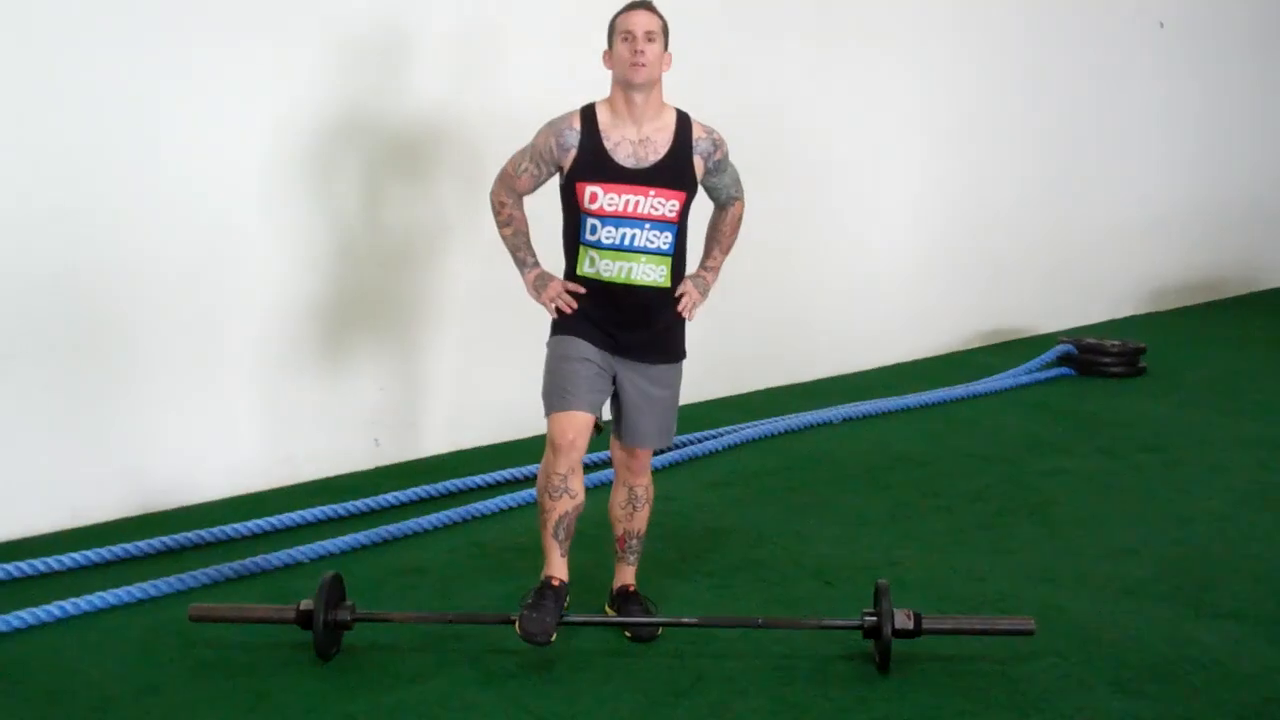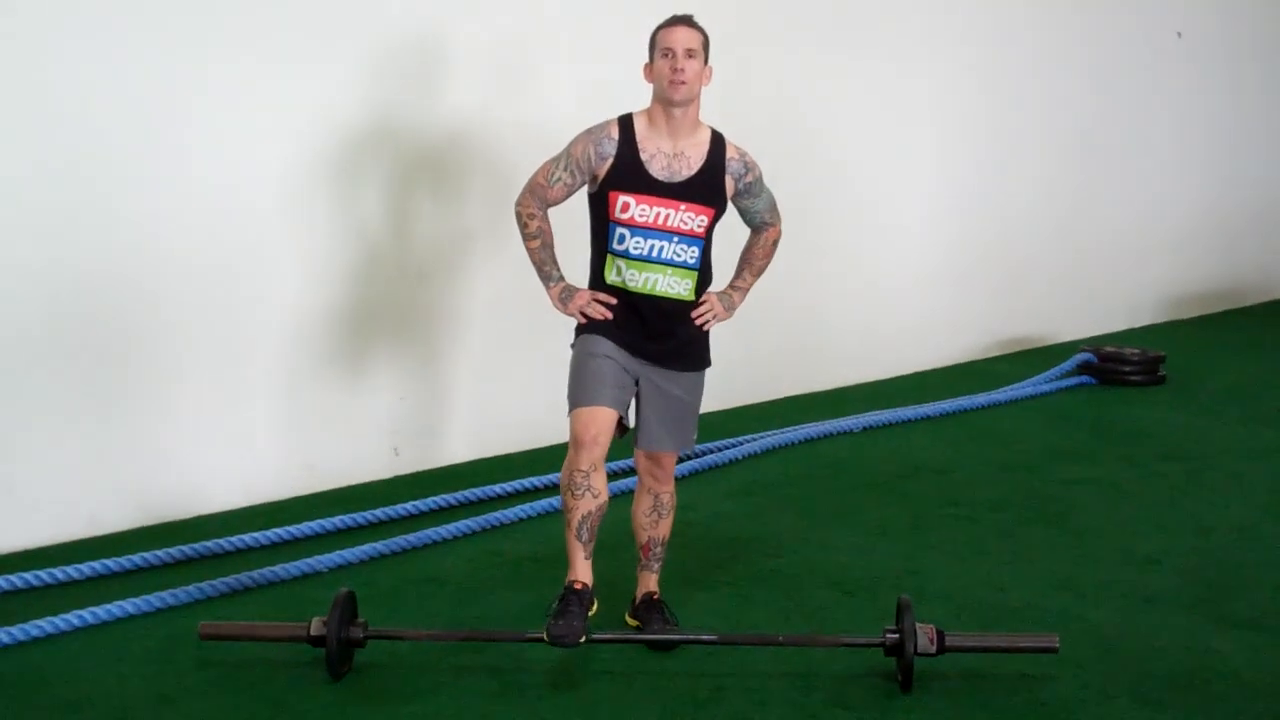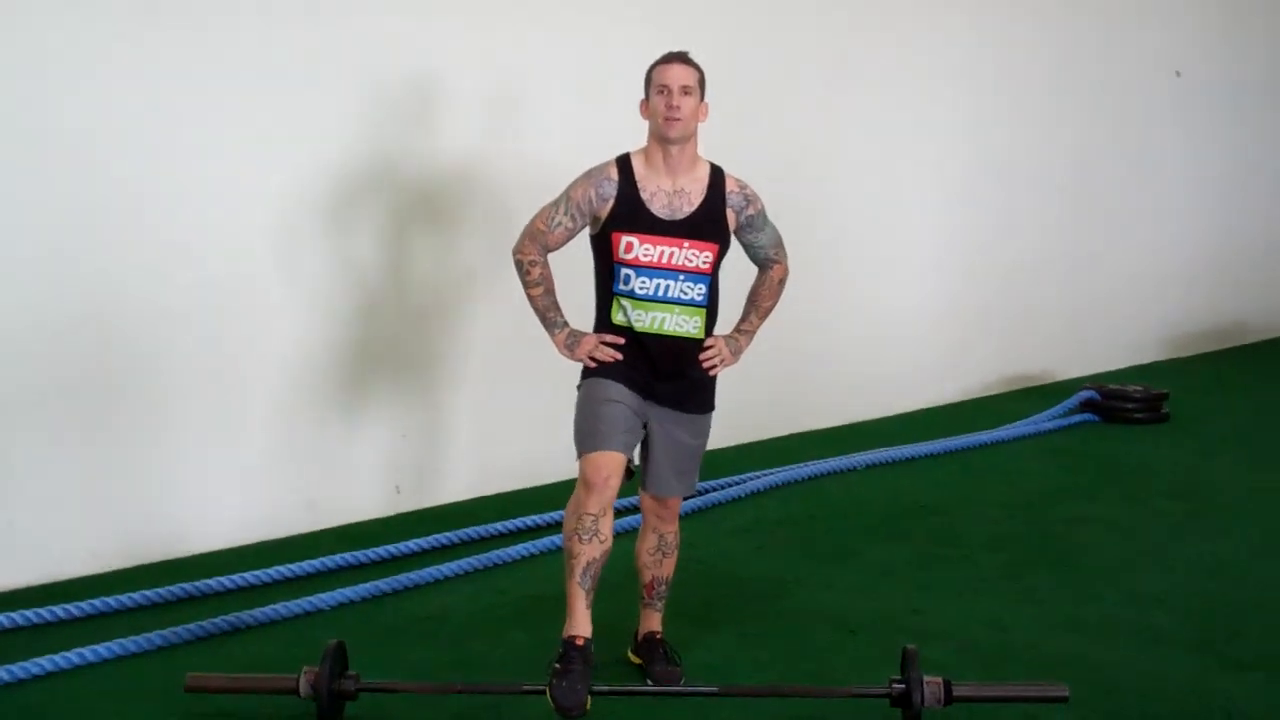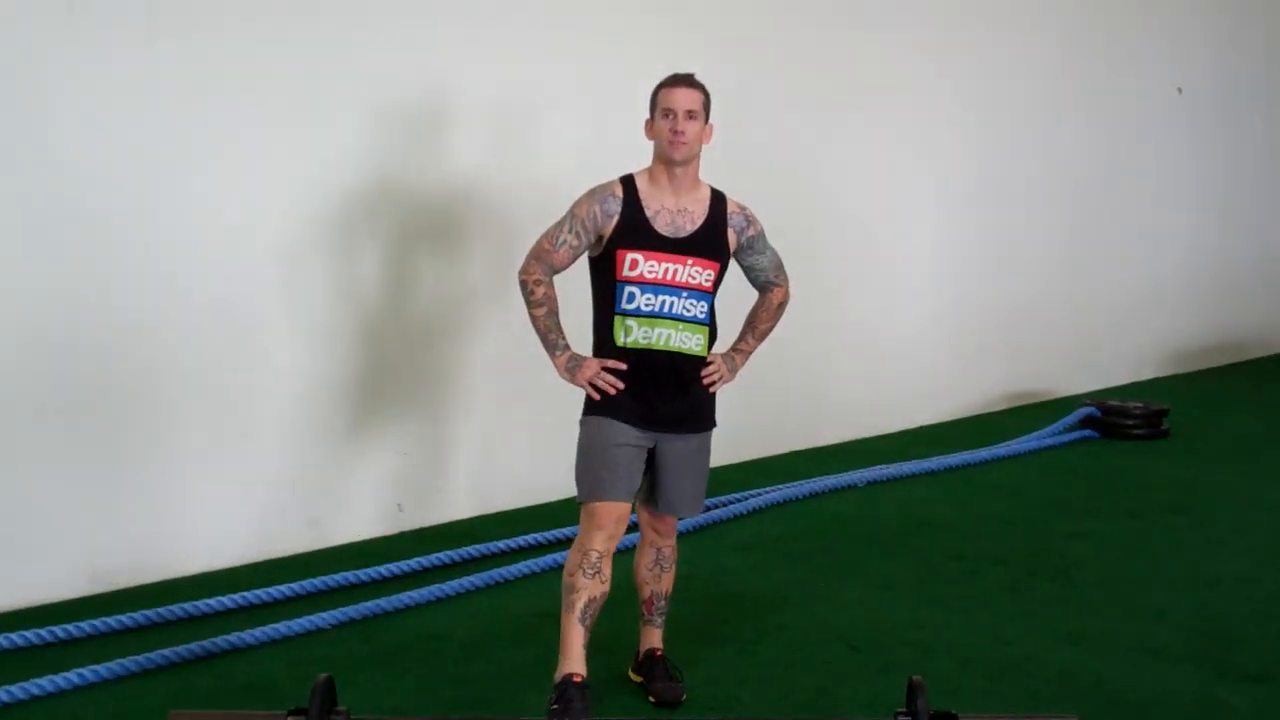
dt=0.7s
person 1, frame 1
left shoulder: (699, 141)
right shoulder: (567, 133)
left elbow: (731, 203)
right elbow: (505, 193)
left wrist: (706, 275)
right wrist: (533, 274)
left hip: (656, 335)
right hip: (583, 325)
left knee: (635, 461)
right knee: (566, 443)
left ankle: (626, 586)
right ankle: (554, 580)
person 1, frame 2
left shoulder: (731, 162)
right shoulder: (605, 142)
left elbow: (768, 226)
right elbow: (530, 202)
left wrist: (733, 296)
right wrist: (556, 287)
left hip: (680, 342)
right hip: (607, 329)
left knee: (658, 467)
right knee: (589, 440)
left ankle: (648, 595)
right ankle: (578, 584)
person 1, frame 3
left shoulder: (733, 195)
right shoulder: (605, 183)
left elbow: (775, 264)
right elbow: (529, 248)
left wrist: (740, 338)
right wrist: (562, 334)
left hip: (687, 382)
right hip: (615, 370)
left knee: (664, 507)
right knee: (597, 483)
left ankle: (650, 633)
right ankle: (577, 637)
person 1, frame 4
left shoulder: (732, 218)
right shoulder: (609, 202)
left elbow: (776, 287)
right elbow: (534, 270)
left wrist: (736, 357)
right wrist: (562, 357)
left hip: (688, 405)
right hip: (617, 400)
left knee: (661, 526)
right knee: (602, 525)
left ankle: (650, 652)
